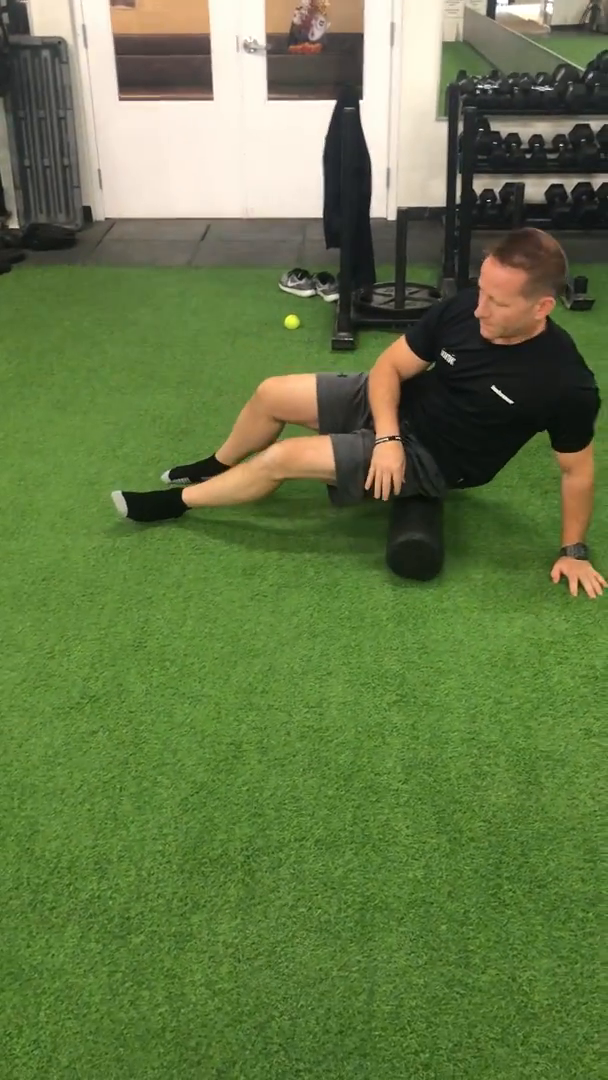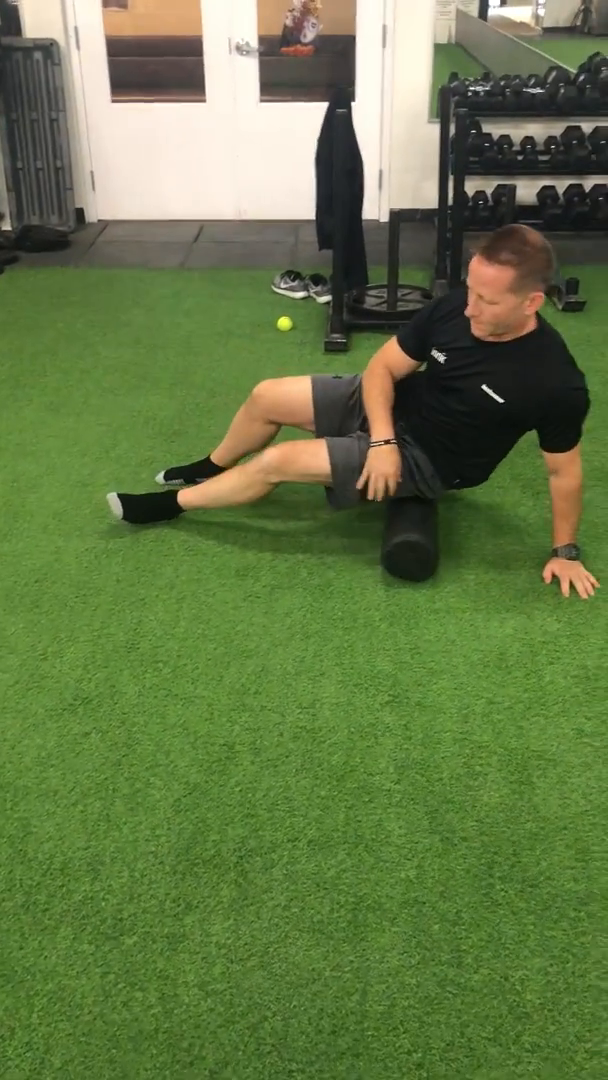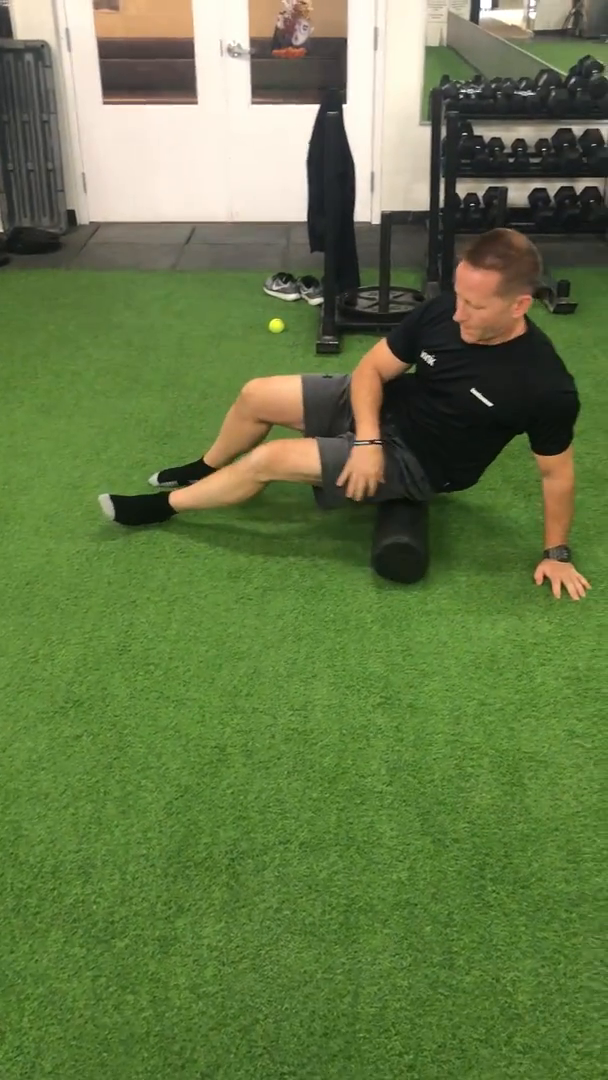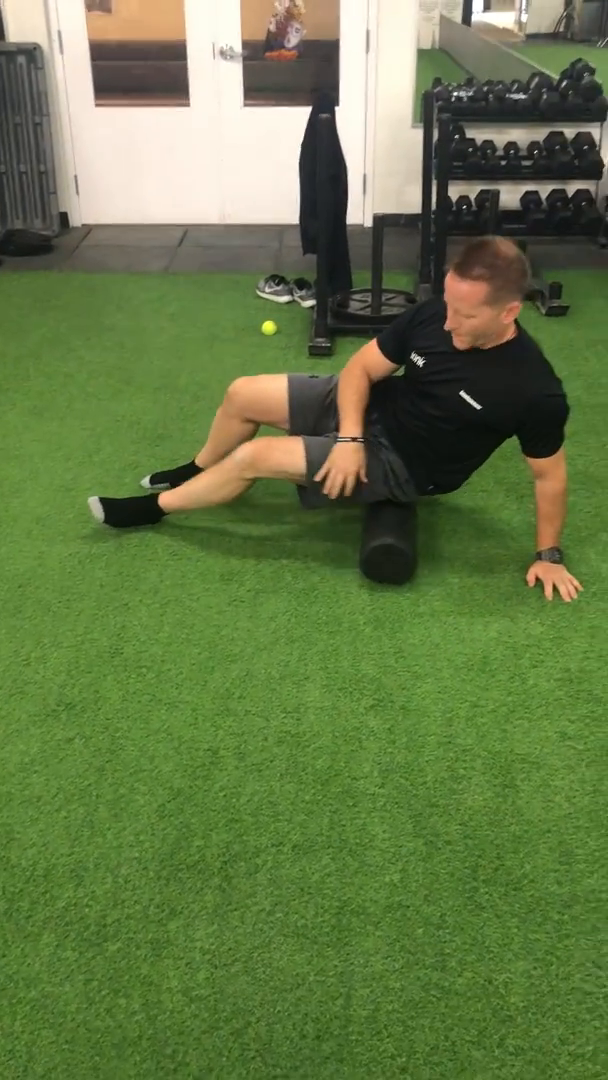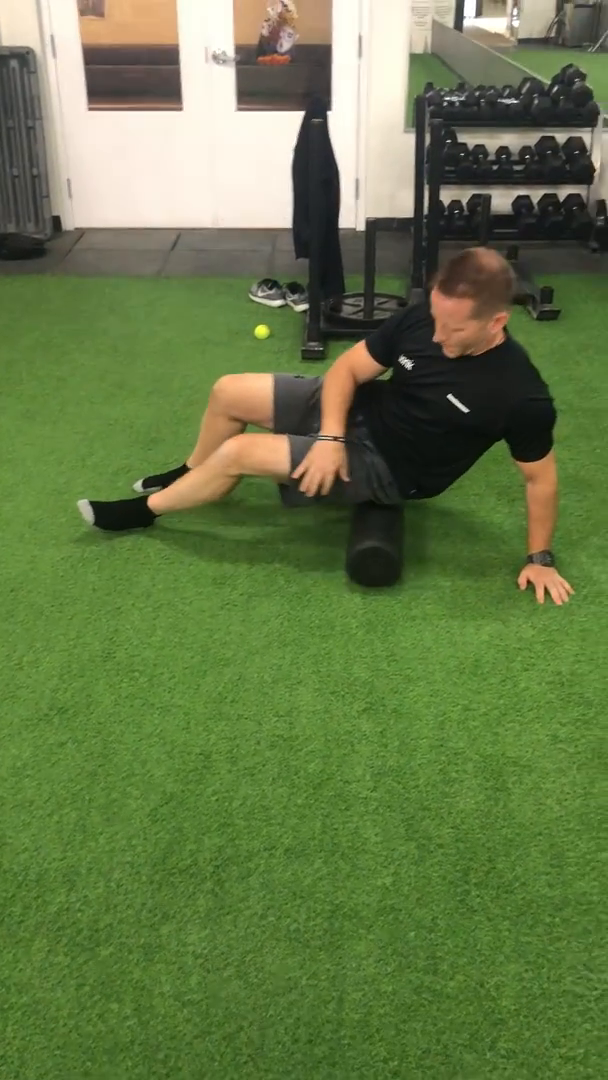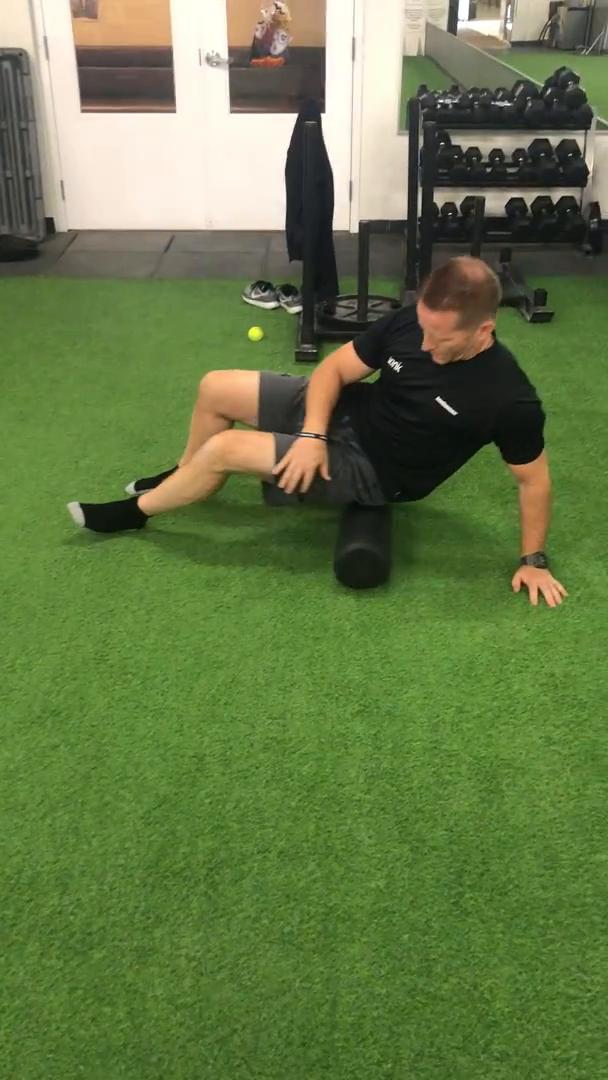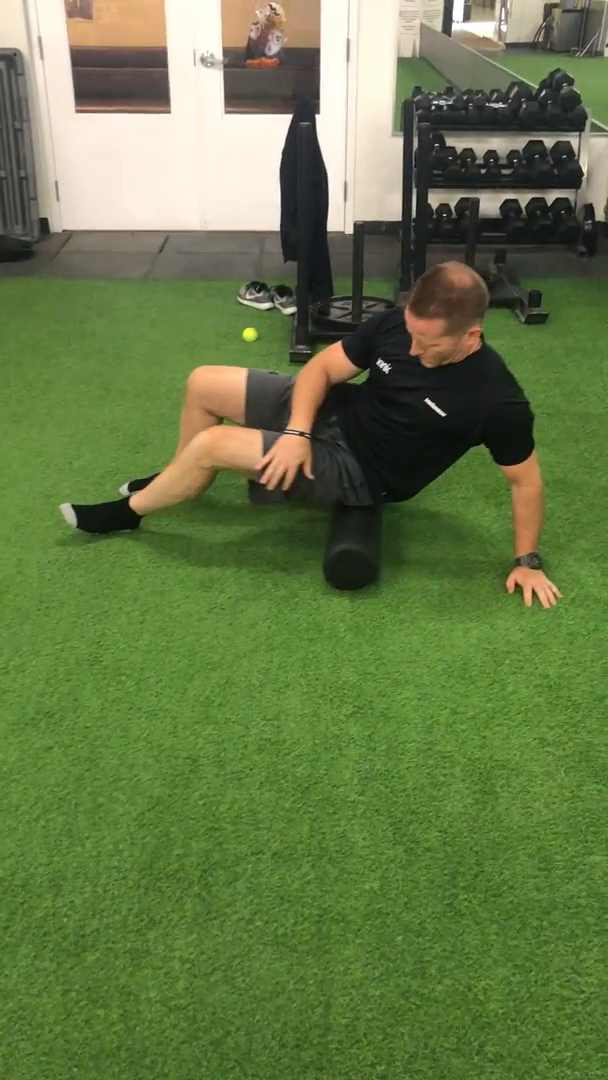
dt=0.1s
person 1, frame 1
left shoulder: (566, 385)
right shoulder: (463, 310)
right elbow: (390, 366)
right wrist: (388, 439)
left hip: (432, 461)
right hip: (397, 405)
left knee: (283, 458)
right knee: (271, 394)
left ankle: (178, 501)
right ankle: (218, 466)
person 1, frame 2
left shoulder: (555, 383)
right shoulder: (453, 309)
left elbow: (565, 471)
right elbow: (382, 367)
left wrist: (565, 552)
right wrist: (382, 441)
left hip: (428, 461)
right hip: (392, 405)
left knee: (279, 461)
right knee: (265, 398)
left ankle: (172, 504)
right ankle: (213, 466)
person 1, frame 3
left shoulder: (544, 386)
right shoulder: (442, 312)
left elbow: (557, 473)
right elbow: (371, 369)
left wrist: (556, 554)
right wrist: (368, 441)
left hip: (416, 464)
right hip: (382, 408)
left knee: (269, 461)
right knee: (255, 396)
left ankle: (164, 505)
right ankle: (206, 468)
person 1, frame 4
left shoulder: (532, 391)
right shoulder: (434, 314)
left elbow: (550, 475)
right elbow: (362, 367)
left wrist: (548, 555)
right wrist: (350, 439)
left hip: (403, 466)
right hip: (370, 409)
left knee: (253, 455)
right knee: (242, 393)
left ankle: (155, 506)
right ankle: (197, 471)
person 1, frame 5
left shoulder: (520, 395)
right shoulder: (422, 319)
left elbow: (541, 479)
right elbow: (347, 369)
left wrist: (540, 558)
right wrist: (332, 439)
left hip: (387, 468)
right hip: (357, 412)
left knee: (237, 453)
right knee: (228, 392)
left ankle: (146, 510)
right ankle: (189, 474)
person 1, frame 6
left shoulder: (508, 399)
right shoulder: (411, 322)
left elbow: (534, 479)
right elbow: (335, 368)
left wrist: (533, 561)
right wrist: (312, 435)
left hip: (372, 470)
right hip: (346, 412)
left knee: (224, 449)
right knee: (214, 387)
left ankle: (135, 512)
right ankle: (182, 477)
person 1, frame 7
left shoulder: (496, 400)
right shoulder: (400, 324)
left elbow: (526, 480)
right elbow: (322, 368)
left wrist: (527, 562)
right wrist: (298, 433)
left hip: (359, 470)
right hip: (334, 412)
left knee: (211, 447)
right knee: (203, 383)
left ankle: (127, 512)
right ankle: (174, 479)
